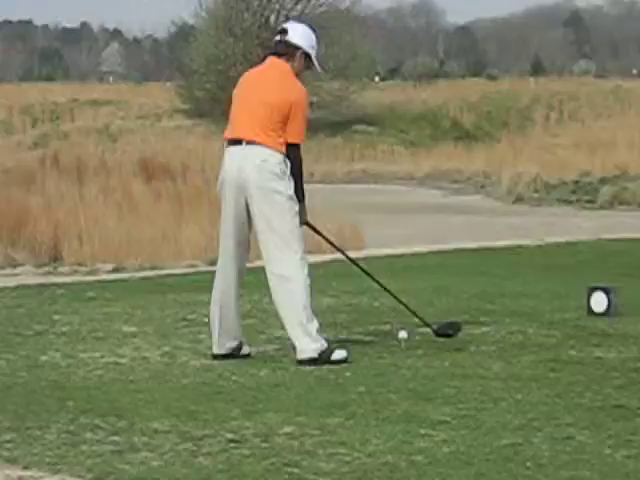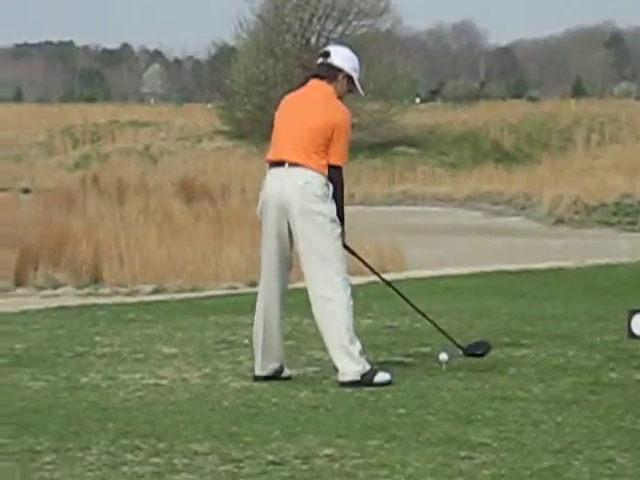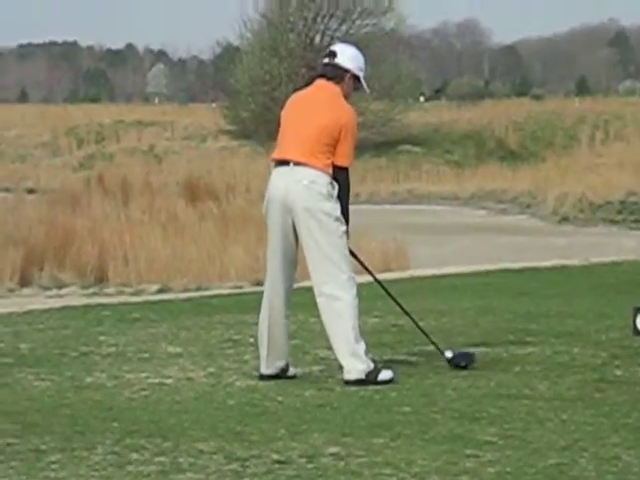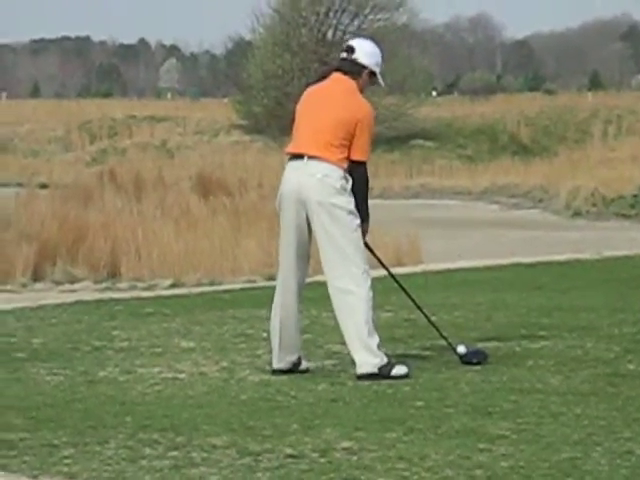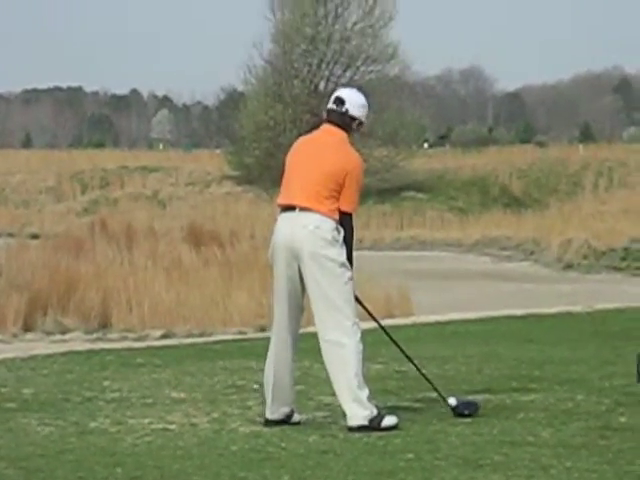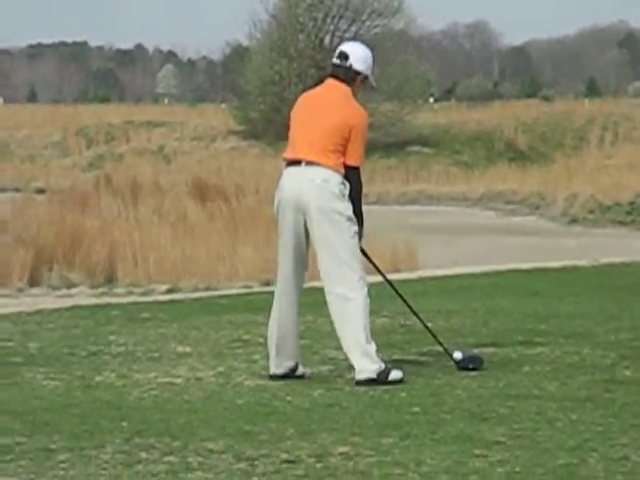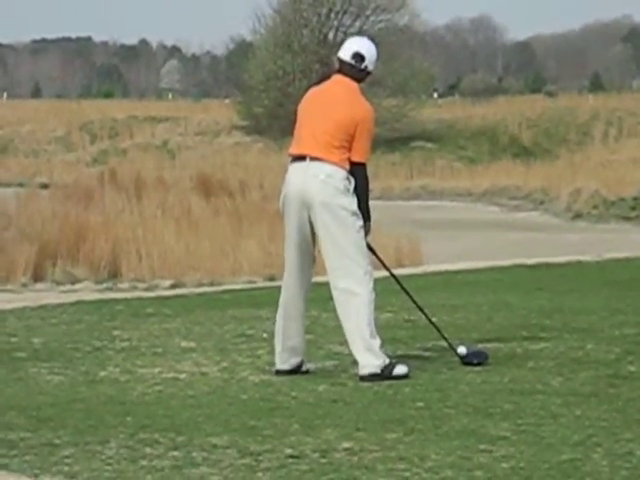
dt=0.7s
person 1, frame 1
left shoulder: (247, 78)
right shoulder: (295, 90)
right elbow: (293, 150)
right wrist: (299, 201)
left hip: (233, 161)
right hip: (265, 164)
left knee: (230, 258)
right knee: (287, 259)
left ankle: (226, 341)
right ankle: (309, 346)
person 1, frame 2
left shoulder: (289, 100)
right shoulder: (338, 112)
right elbow: (334, 172)
right wrist: (339, 222)
left hip: (274, 183)
right hip: (307, 187)
left knee: (271, 280)
right knee: (330, 282)
left ankle: (267, 364)
right ankle: (352, 368)
person 1, frame 3
left shoulder: (295, 99)
right shoulder: (345, 113)
right elbow: (340, 173)
right wrist: (343, 222)
left hip: (279, 183)
right hip: (312, 186)
left knee: (277, 280)
right knee: (336, 281)
left ankle: (273, 362)
right ankle: (357, 367)
person 1, frame 4
left shoulder: (310, 93)
right shoulder: (361, 107)
right elbow: (358, 167)
right wrist: (363, 217)
left hip: (293, 176)
right hip: (326, 181)
left knee: (289, 273)
right knee: (350, 275)
left ankle: (285, 356)
right ankle: (370, 361)
person 1, frame 5
left shoulder: (300, 144)
right shoulder: (351, 158)
right elbow: (344, 217)
right wrist: (348, 264)
left hip: (285, 228)
right hip: (317, 232)
left knee: (283, 325)
right knee: (340, 327)
left ankle: (277, 408)
right ankle: (360, 413)
person 1, frame 6
left shoulder: (304, 99)
right shoulder: (355, 112)
right elbow: (351, 171)
right wrist: (357, 220)
left hip: (289, 181)
right hip: (323, 185)
left knee: (288, 278)
right knee: (347, 281)
left ankle: (282, 361)
right ankle: (367, 366)
person 1, frame 7
left shoulder: (312, 95)
right shoulder: (362, 109)
right elbow: (358, 167)
right wrist: (364, 215)
left hip: (295, 177)
right hip: (329, 181)
left knee: (295, 274)
right knee: (353, 275)
left ankle: (288, 357)
right ankle: (371, 361)
